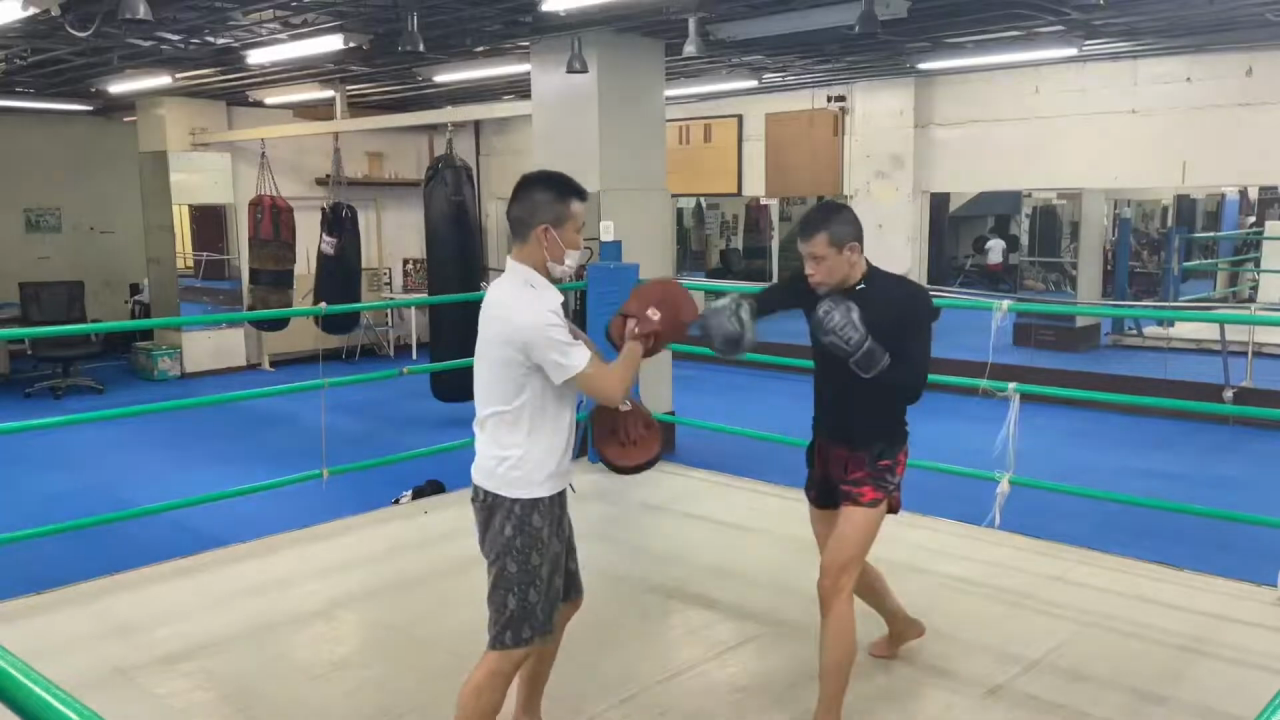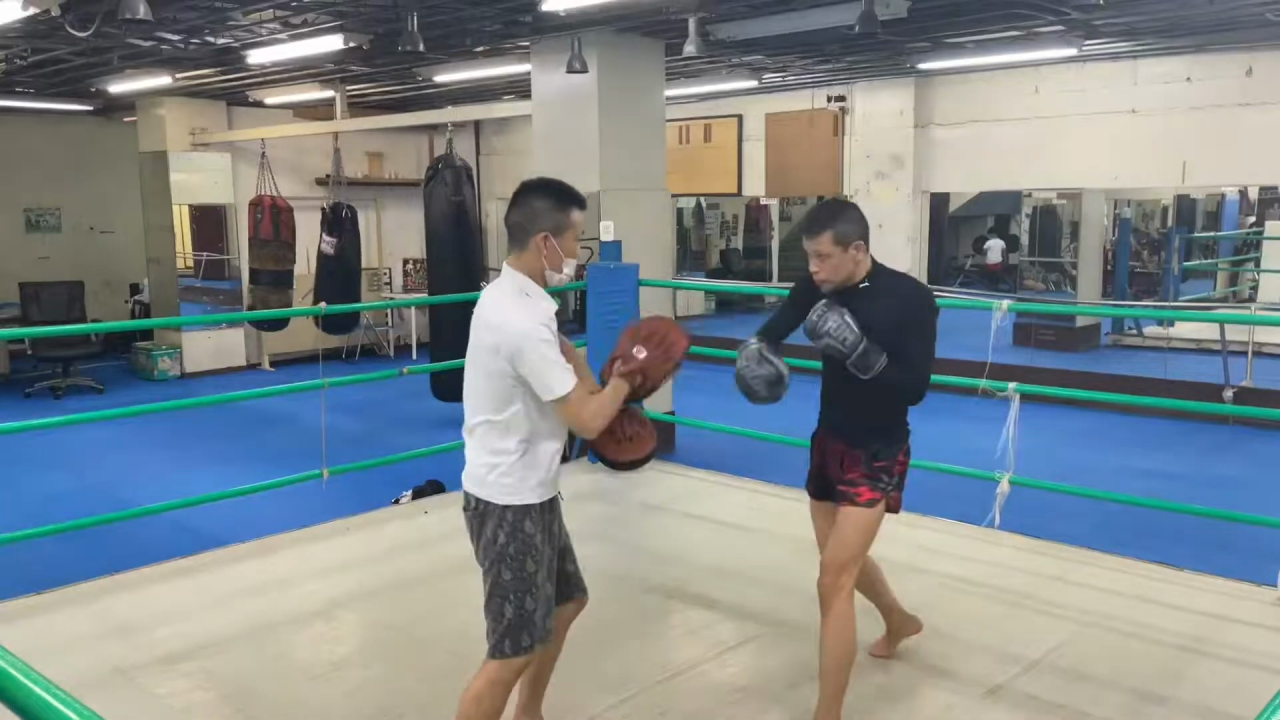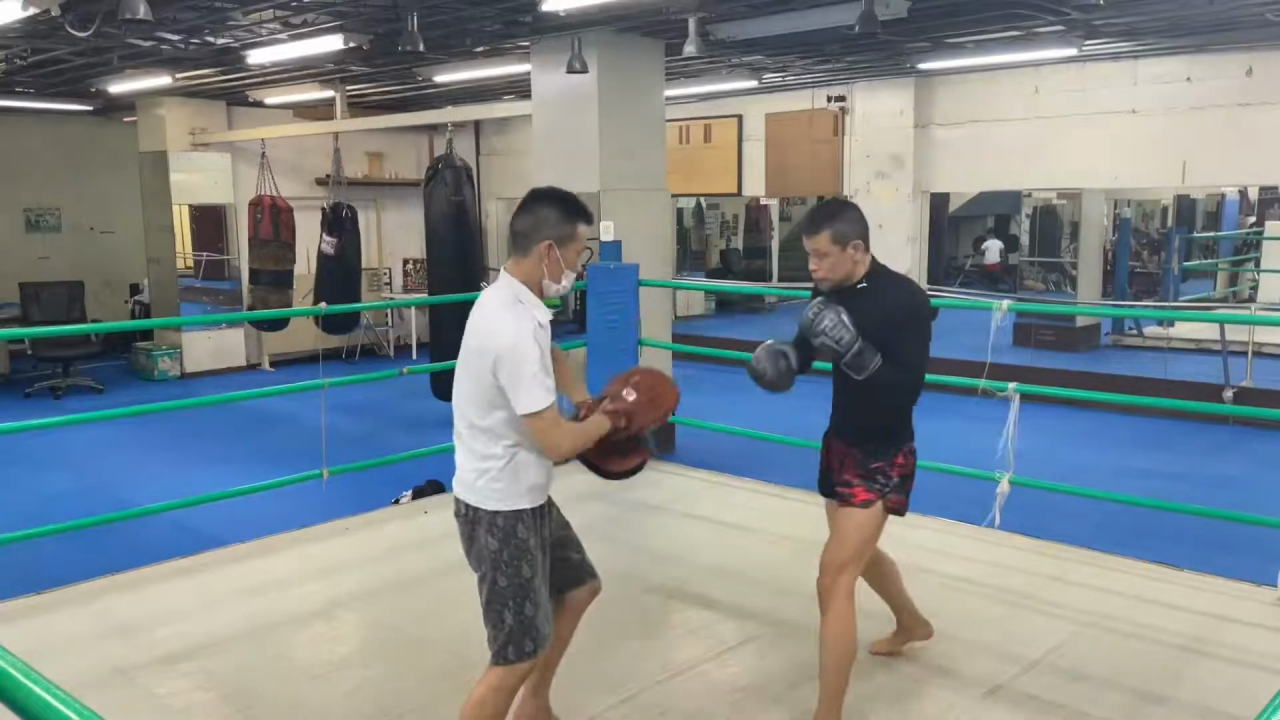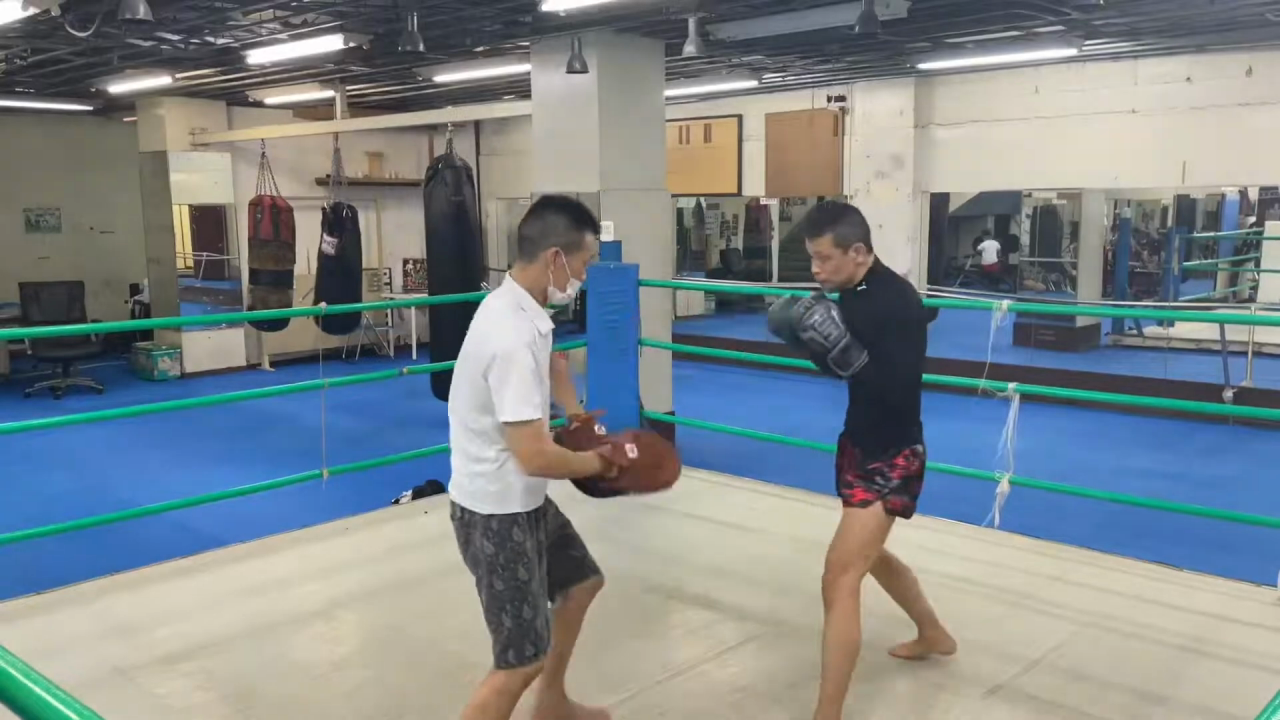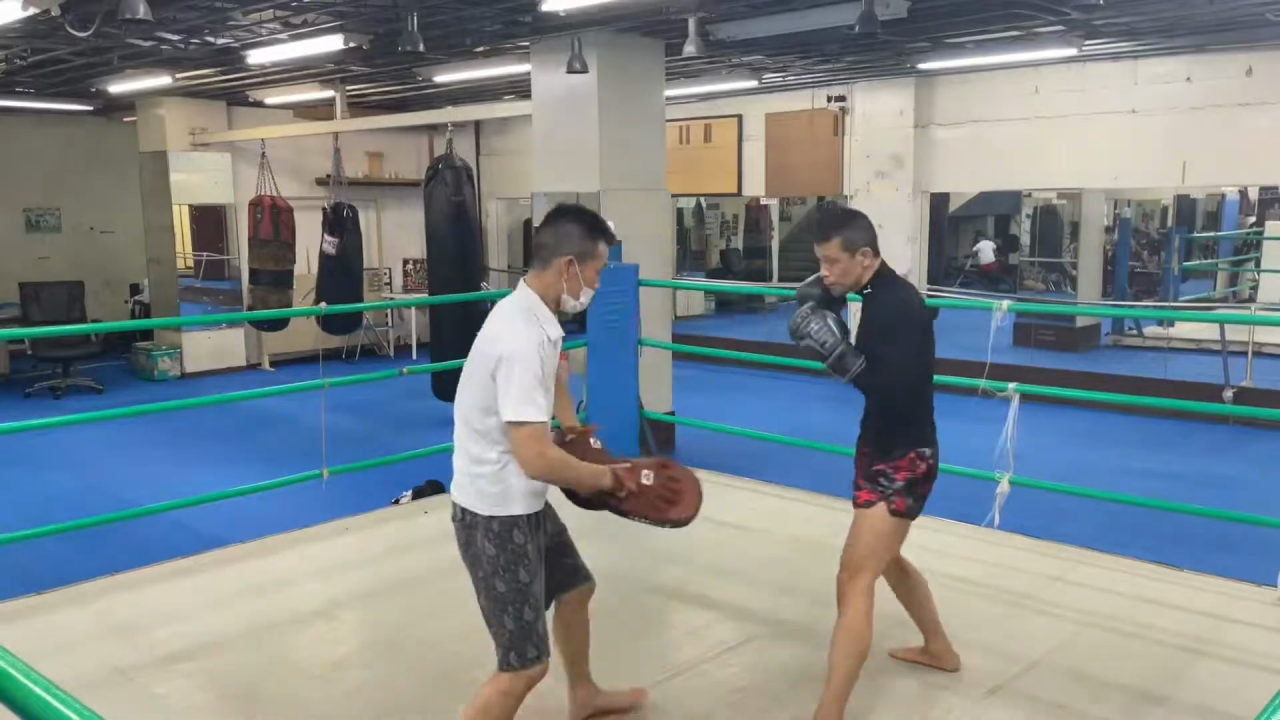
dt=0.1s
person 1, frame 1
left shoulder: (521, 290)
right shoulder: (529, 311)
left elbow: (570, 349)
right elbow: (609, 388)
left wrist: (616, 346)
right wrist: (636, 344)
left hip: (538, 487)
right hip: (518, 496)
left knee: (560, 606)
right knee: (513, 644)
person 1, frame 2
left shoulder: (515, 294)
right shoulder: (521, 319)
left elbow: (557, 350)
right elbow: (585, 421)
left wrist: (594, 387)
right wrist: (622, 381)
left hip: (531, 491)
right hip: (509, 502)
left knee: (565, 602)
right knee: (517, 650)
person 1, frame 3
left shoulder: (512, 301)
right shoulder: (511, 328)
left elbow: (551, 357)
right elbow: (557, 444)
left wrist: (586, 399)
right wrist: (606, 419)
left hip: (523, 496)
right hip: (500, 508)
left knee: (578, 589)
right knee: (518, 655)
person 1, frame 4
left shoulder: (519, 308)
right shoulder: (511, 334)
left elbow: (551, 364)
right elbow: (530, 456)
left wrist: (578, 416)
right wrist: (598, 461)
left hip: (520, 497)
right hip: (496, 509)
left knee: (580, 583)
right knee: (522, 658)
person 1, frame 5
left shoulder: (531, 314)
right shoulder: (521, 338)
right elbow: (536, 458)
left wrist: (571, 425)
right wrist: (610, 478)
left hip: (520, 501)
right hip: (498, 512)
left knee: (576, 589)
right knee: (524, 663)
person 2, frame 1
left shoulder: (907, 298)
right shoulder: (811, 287)
left elbow: (910, 388)
right elbow: (759, 301)
left wrist: (860, 345)
right wrist: (733, 310)
left hip: (876, 457)
right hip: (825, 449)
left knee: (834, 584)
right knee: (844, 565)
right ankle: (902, 624)
person 2, frame 2
left shoulder: (909, 298)
right shoulder: (820, 288)
left elbow: (914, 388)
right elbow: (773, 328)
left wrist: (856, 348)
right wrist: (756, 351)
left hip: (877, 454)
right hip: (830, 443)
left knee: (834, 581)
right knee: (847, 558)
right ankle: (900, 621)
person 2, frame 3
left shoulder: (905, 299)
right shoulder: (830, 288)
left elbow: (907, 389)
right elbow: (807, 347)
left wrist: (852, 347)
right wrist: (785, 353)
left hip: (882, 457)
right hip: (840, 443)
left knee: (834, 581)
right knee: (855, 555)
right ankle: (910, 622)
person 2, frame 4
left shoulder: (897, 301)
right shoulder: (854, 293)
left elbow: (894, 390)
right elbow: (846, 363)
left wrist: (836, 344)
right wrist: (801, 323)
left hip: (892, 457)
right hip: (862, 448)
left knee: (840, 580)
right knee: (870, 555)
right ankle: (935, 635)
person 2, frame 5
left shoulder: (901, 304)
right shoulder: (874, 294)
left elbow: (894, 392)
right elbow: (869, 364)
left wrist: (835, 349)
right wrist: (821, 320)
left hip: (903, 459)
right hip: (882, 450)
left knee: (855, 579)
right knee: (884, 557)
right ankle: (939, 648)
